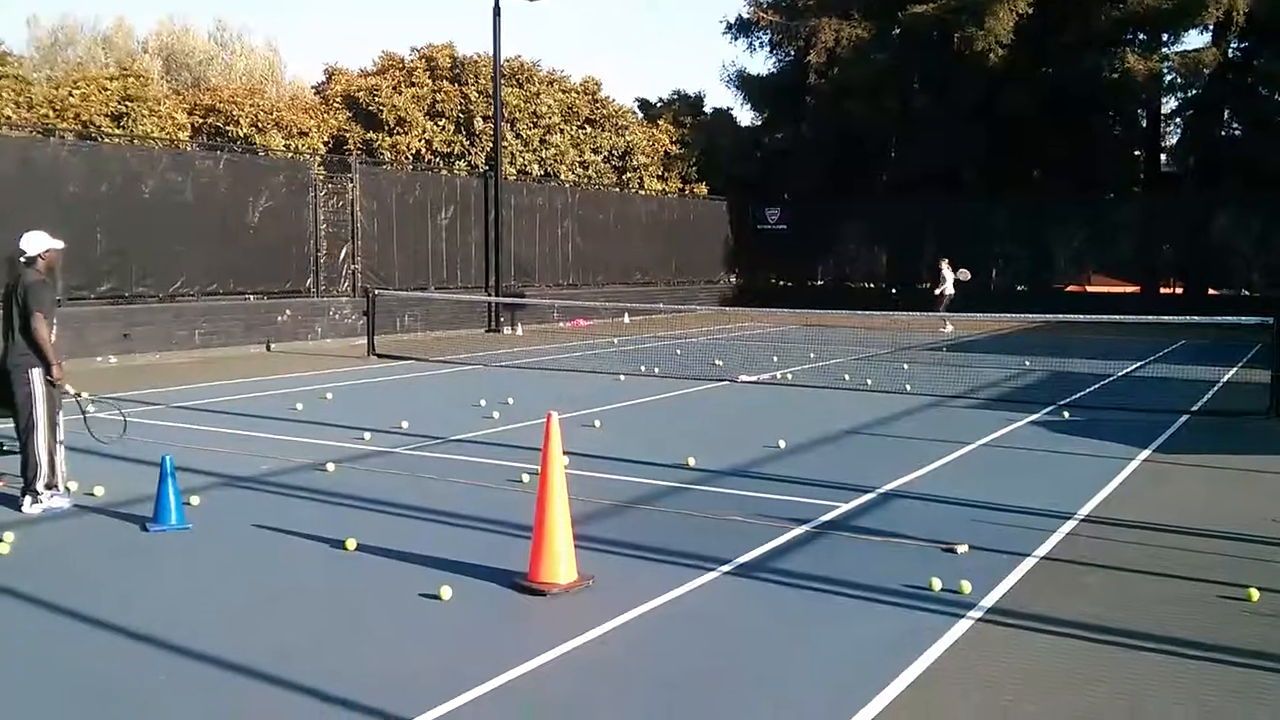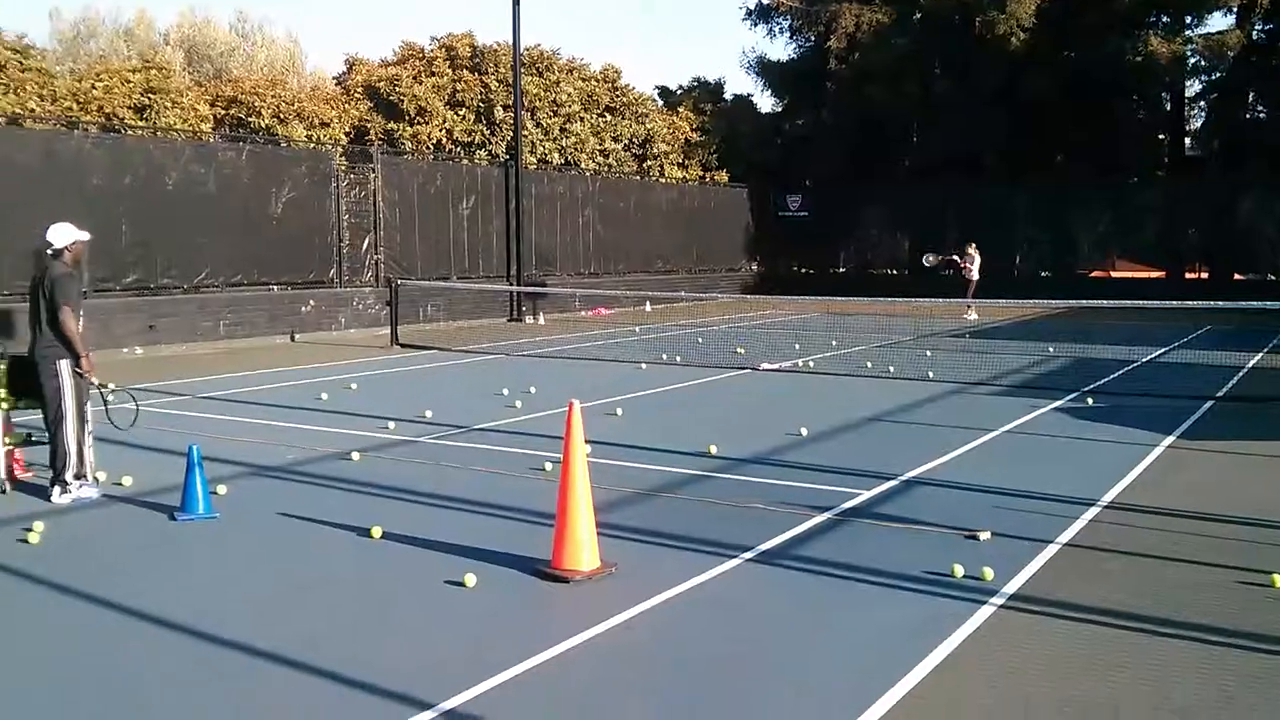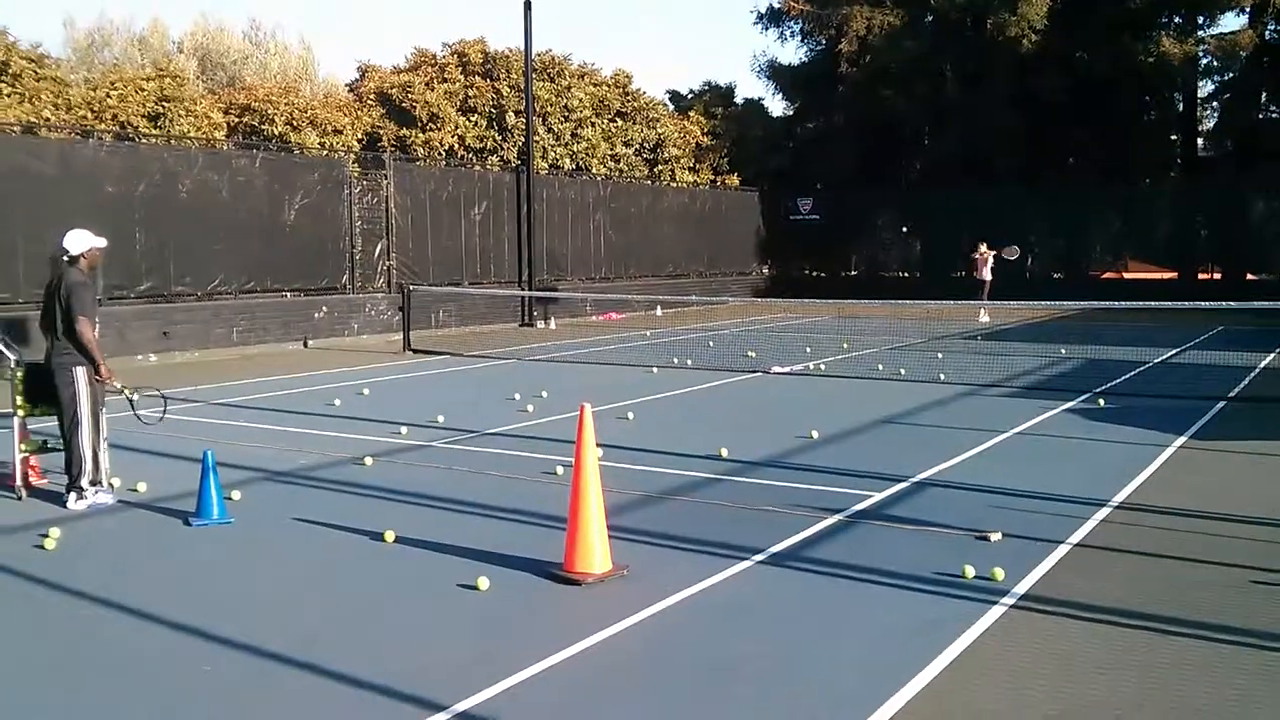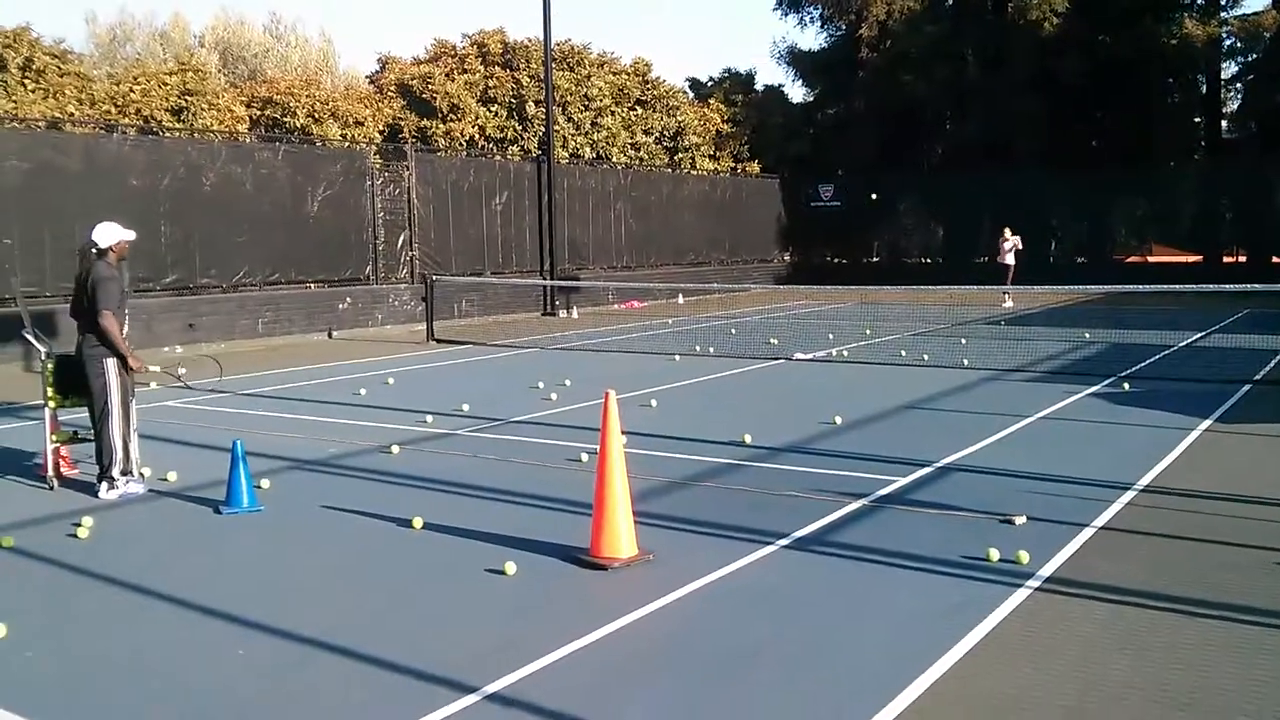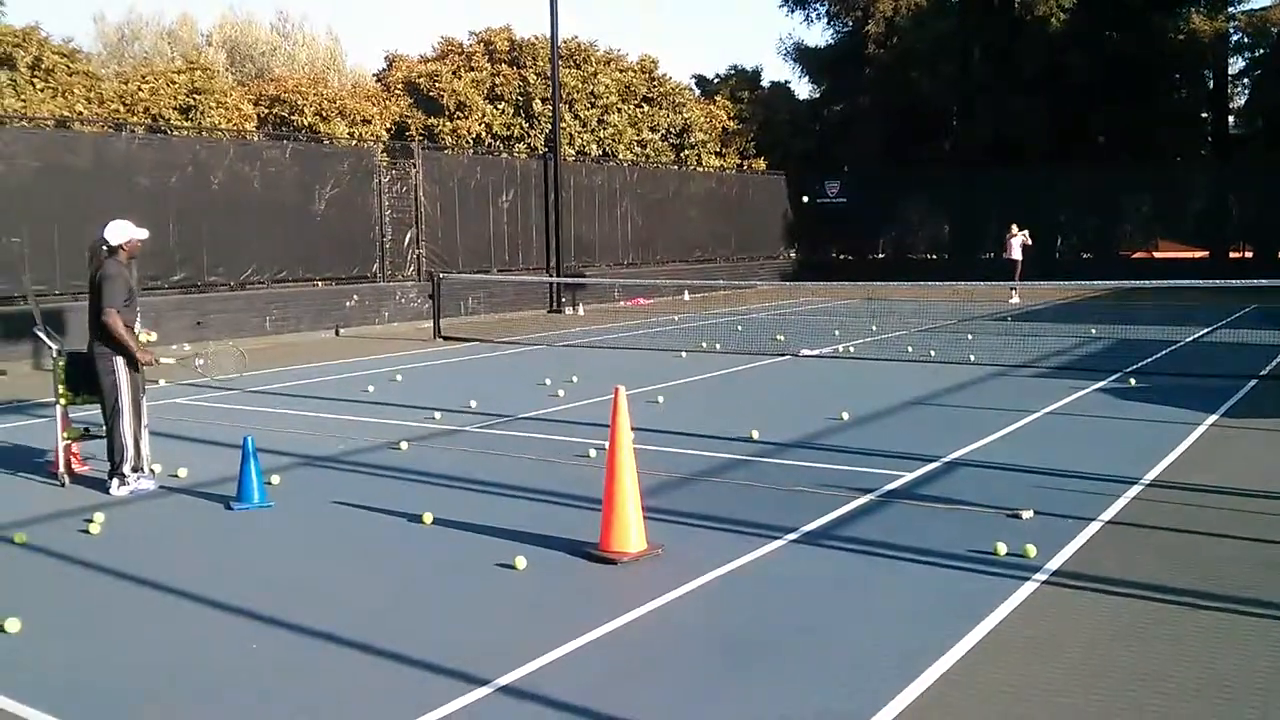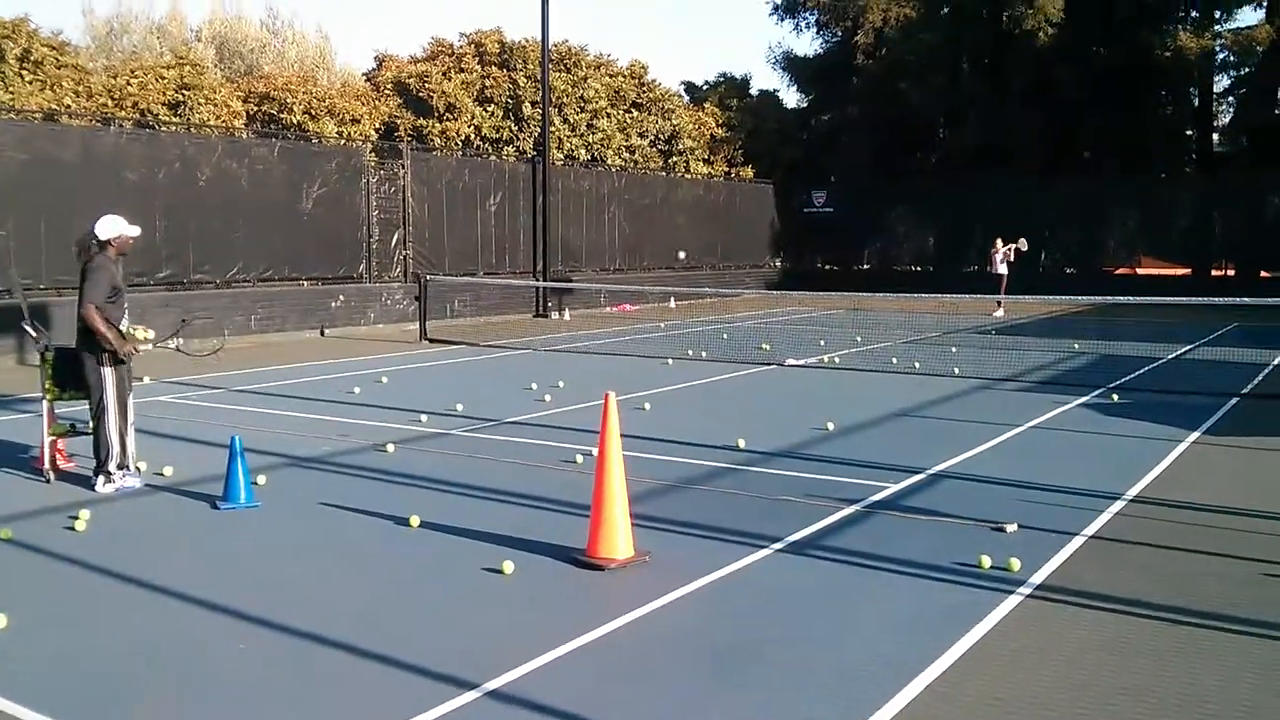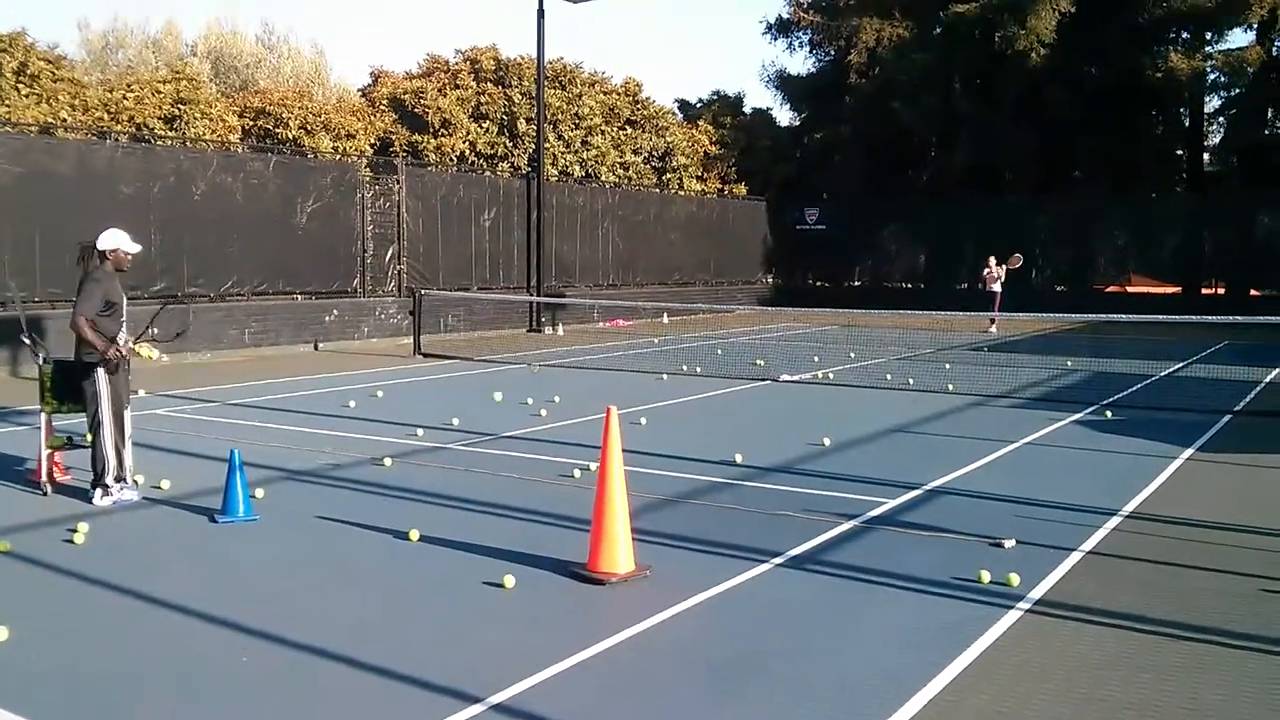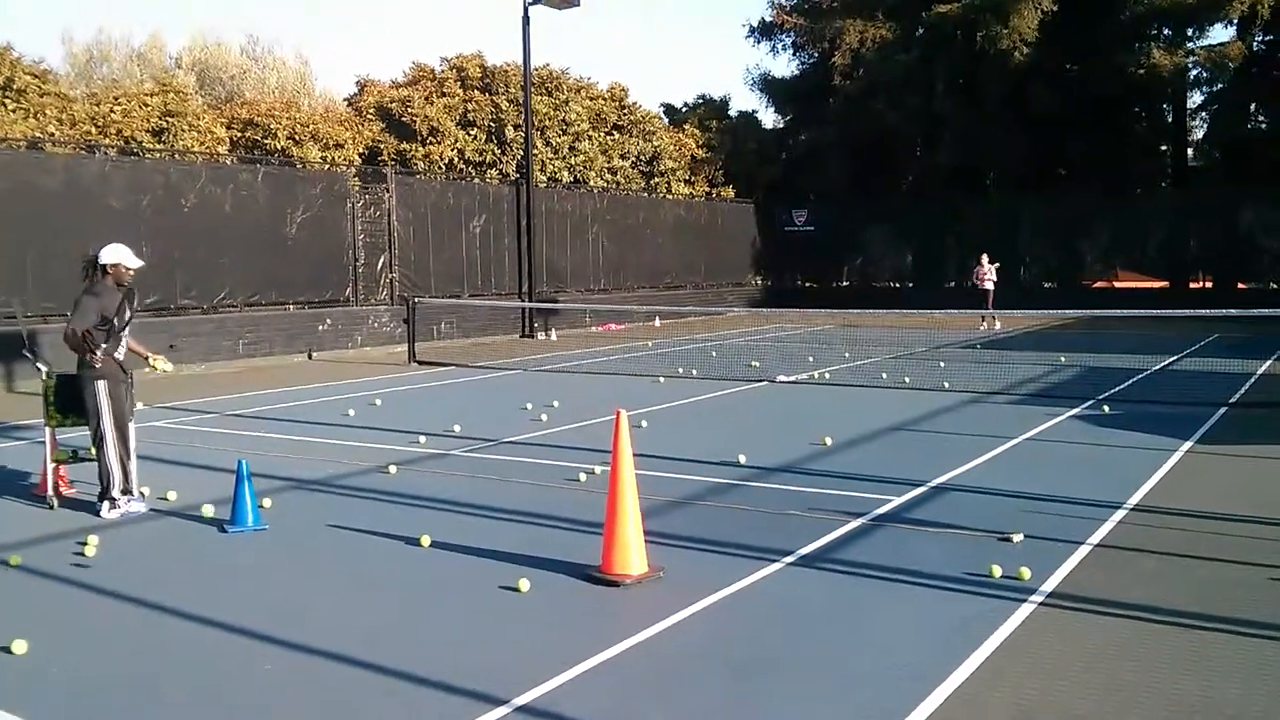
dt=0.2s
person 1, frame 1
left shoulder: (18, 281)
right shoulder: (38, 282)
left elbow: (13, 326)
right elbow: (37, 324)
right wrist: (54, 362)
left hip: (20, 363)
right hip: (32, 366)
left knee: (46, 428)
right knee: (39, 430)
left ankle: (49, 487)
right ankle: (35, 495)
person 1, frame 2
left shoulder: (43, 273)
right shoulder: (65, 275)
left elbow: (38, 317)
right elbow: (65, 316)
right wrist: (82, 354)
left hip: (46, 354)
right hip: (60, 358)
left knee: (75, 419)
right knee: (68, 422)
left ankle: (77, 477)
right ankle: (64, 485)
person 1, frame 3
left shoulder: (58, 280)
right shoulder: (80, 282)
left elbow: (45, 323)
right elbow: (82, 327)
right wrist: (101, 363)
left hip: (63, 362)
right hip: (76, 364)
left knee: (90, 426)
right knee: (83, 428)
left ankle: (92, 483)
right ankle: (80, 491)
person 1, frame 4
left shoulder: (89, 271)
right shoulder: (107, 275)
left elbow: (76, 312)
right elbow: (106, 319)
right wrist: (129, 354)
left hip: (95, 353)
right hip: (106, 356)
left knee: (119, 417)
right knee: (113, 418)
left ankle: (123, 473)
right ankle: (111, 481)
person 1, frame 5
left shoulder: (107, 269)
right shoulder: (115, 273)
right elbow: (109, 317)
left wrist: (134, 339)
right wrist: (137, 350)
left hip: (116, 352)
right hip: (116, 354)
left knee: (132, 413)
right knee: (124, 416)
left ankle: (133, 470)
right ankle: (122, 478)
person 1, frame 6
left shoulder: (107, 265)
right shoulder: (100, 268)
right elbow: (88, 311)
left wrist: (124, 331)
right wrist: (116, 342)
left hip: (110, 349)
right hip: (101, 351)
left knee: (120, 410)
right knee: (110, 412)
left ankle: (120, 467)
right ankle: (108, 476)
person 1, frame 7
left shoulder: (110, 279)
right shoulder: (96, 281)
right elbow: (78, 321)
left wrist: (130, 344)
right wrist: (102, 347)
left hip: (113, 362)
right hip: (98, 364)
left knee: (119, 423)
right knee: (107, 425)
left ankle: (117, 480)
right ankle: (105, 488)
person 1, frame 8
left shoulder: (118, 294)
right shoulder: (93, 296)
right elbow: (71, 332)
left wrist: (147, 355)
right wrist: (86, 353)
left hip: (118, 375)
right hip: (102, 377)
left knee: (123, 436)
right knee: (111, 438)
left ankle: (123, 493)
right ankle: (113, 501)
